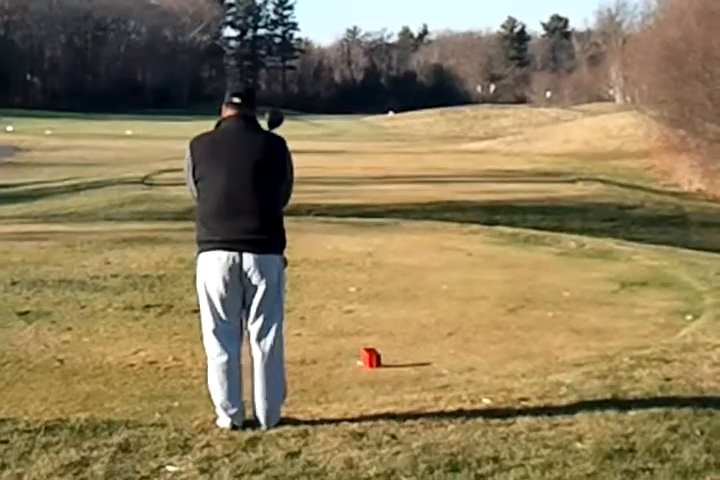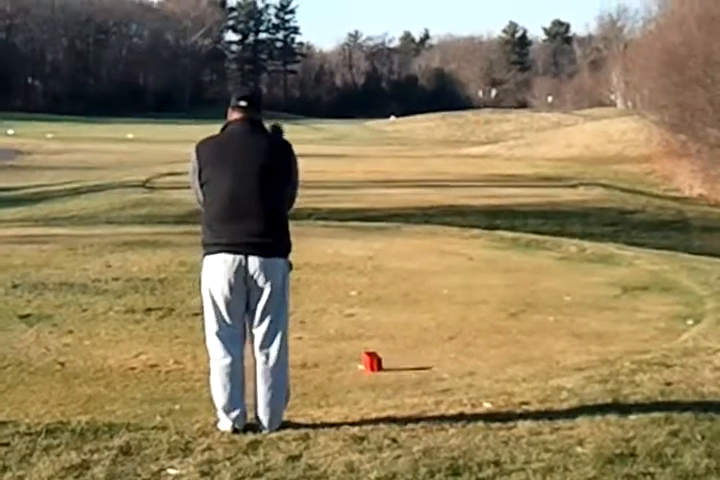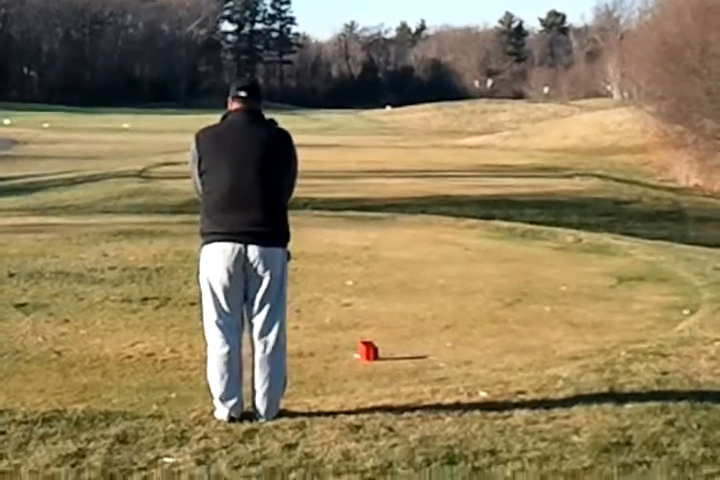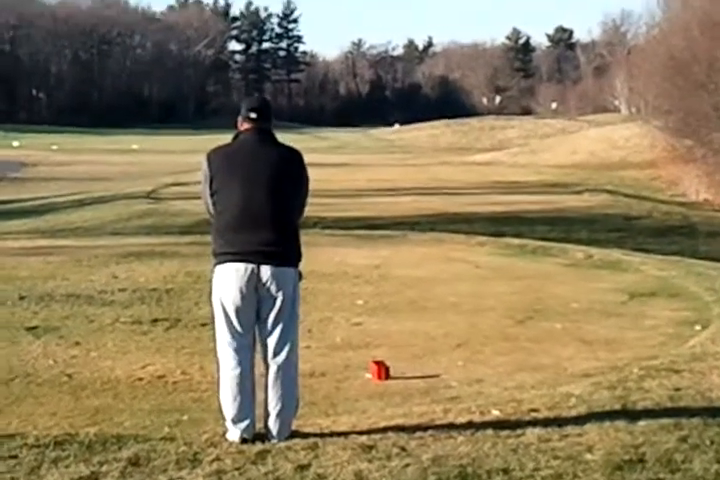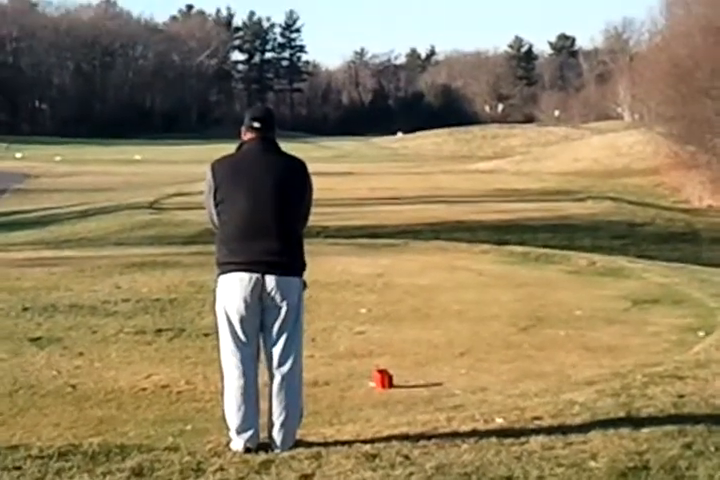
dt=0.3s
person 1, frame 1
left shoulder: (199, 146)
right shoulder: (274, 145)
left elbow: (197, 195)
right elbow: (283, 196)
left hip: (215, 252)
right hip: (264, 252)
left knee: (221, 339)
right knee: (266, 339)
left ankle: (230, 415)
right ankle: (268, 415)
person 1, frame 2
left shoulder: (205, 150)
right shoulder: (280, 149)
left elbow: (202, 199)
right elbow: (288, 200)
left hip: (221, 255)
right hip: (269, 255)
left knee: (224, 342)
right knee: (270, 343)
left ankle: (231, 418)
right ankle: (270, 419)
person 1, frame 3
left shoulder: (205, 139)
right shoulder: (280, 139)
left elbow: (201, 188)
right elbow: (286, 191)
left hip: (219, 244)
right hip: (268, 245)
left knee: (222, 330)
right knee: (268, 331)
left ankle: (227, 407)
right ankle: (266, 407)
person 1, frame 4
left shoulder: (216, 159)
right shoulder: (291, 159)
left elbow: (212, 208)
right elbow: (297, 210)
left hip: (232, 264)
right hip: (280, 265)
left knee: (234, 351)
right knee: (280, 351)
left ankle: (240, 428)
right ankle: (279, 428)
person 1, frame 5
left shoulder: (220, 169)
right shoulder: (295, 169)
left elbow: (215, 219)
right elbow: (301, 220)
left hip: (236, 274)
right hip: (284, 274)
left knee: (238, 360)
right knee: (285, 360)
left ankle: (243, 438)
right ankle: (283, 438)
